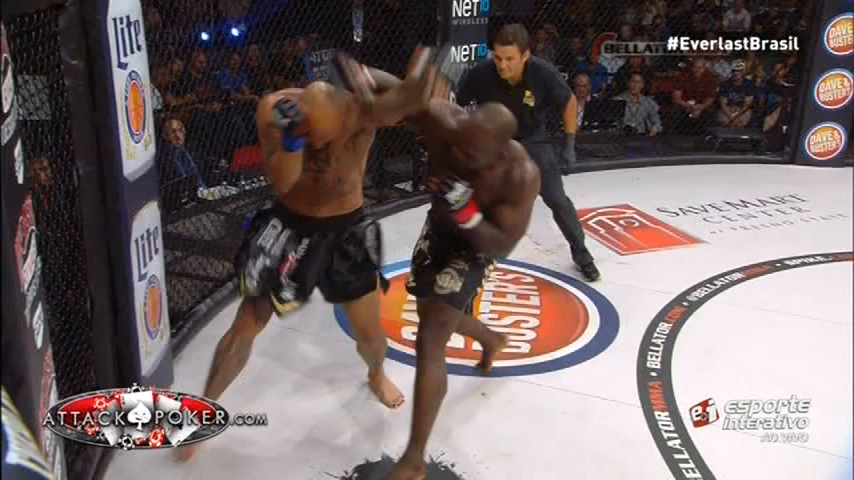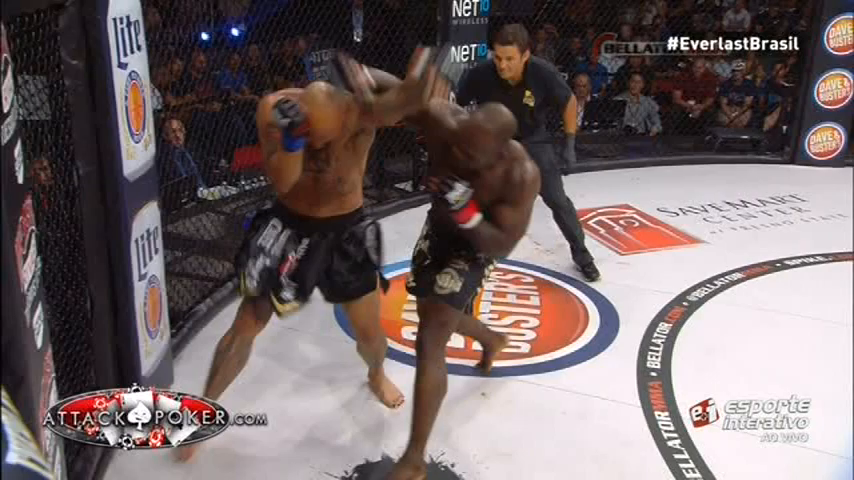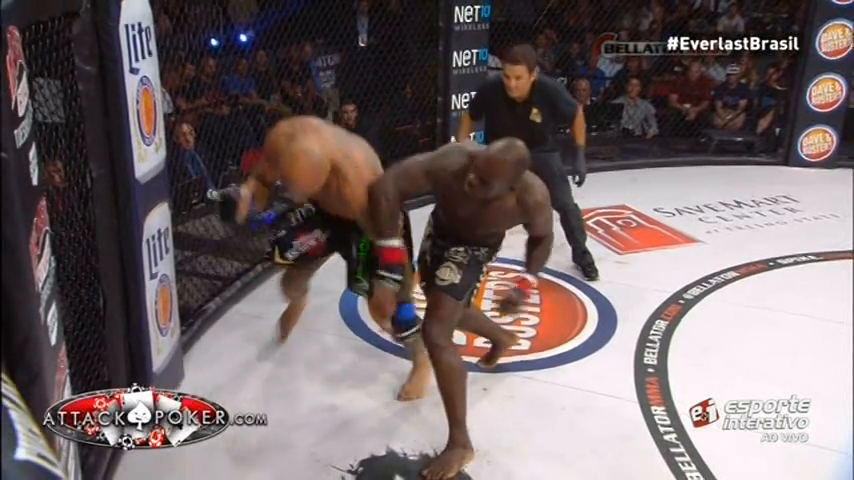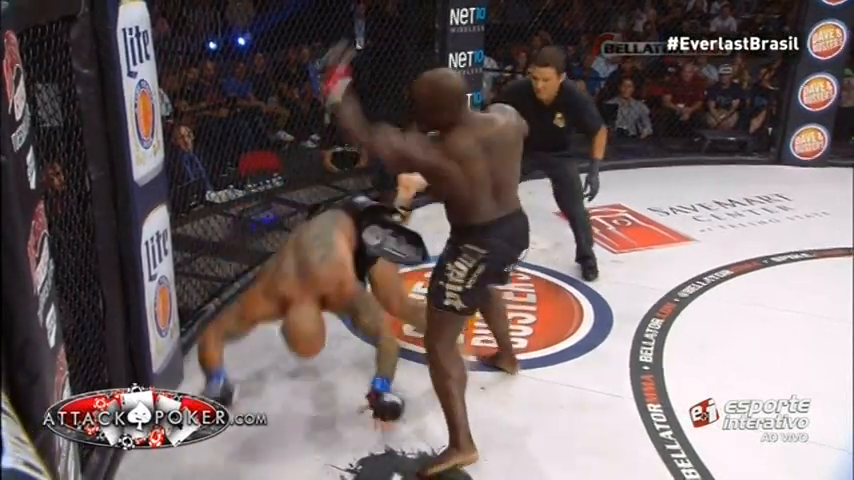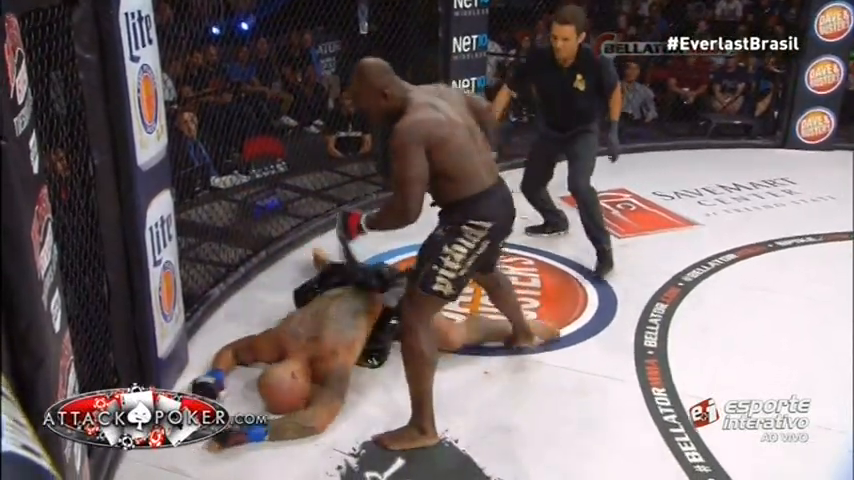
dt=1s
person 1, frame 1
left shoulder: (521, 175)
right shoulder: (445, 122)
left elbow: (502, 246)
left wrist: (467, 214)
left hip: (475, 244)
right hip: (438, 226)
left knee: (429, 343)
right knee: (433, 312)
right ankle: (491, 340)
person 1, frame 2
left shoulder: (521, 176)
right shoulder: (445, 122)
left elbow: (502, 247)
left wrist: (466, 213)
left hip: (475, 245)
right hip: (438, 226)
left knee: (429, 342)
right knee: (433, 312)
right ankle: (492, 339)
person 1, frame 3
left shoulder: (531, 197)
right shoulder: (452, 161)
left elbow: (542, 236)
right elbow: (385, 188)
left wrist: (525, 283)
left hip: (474, 246)
right hip: (439, 228)
left knee: (435, 333)
right knee: (446, 309)
left ankle: (460, 443)
right ankle: (502, 337)
person 1, frame 4
left shoulder: (433, 153)
right shoulder: (507, 116)
left elbow: (364, 136)
left wrist: (337, 88)
left hip: (477, 244)
right hip: (516, 227)
left knee: (438, 342)
right knee: (485, 288)
left ankle: (461, 445)
right ankle: (507, 355)
person 1, frame 5
left shoulder: (407, 131)
right shoulder: (442, 93)
left elbow: (406, 210)
right elbow: (487, 112)
left wrist: (360, 222)
left hip: (469, 219)
right hip: (498, 202)
left knee: (414, 315)
right knee: (486, 272)
left ankle: (422, 427)
right ankle: (522, 332)
person 2, frame 1
left shoulder: (360, 110)
right shoulder: (274, 107)
left elbow: (404, 101)
right elbow: (281, 181)
right wrist: (293, 136)
left hip: (347, 229)
right hip: (290, 225)
left knee: (369, 332)
right knee: (245, 327)
left ankle: (377, 376)
person 2, frame 2
left shoulder: (360, 111)
right shoulder: (274, 107)
left elbow: (406, 100)
right elbow: (281, 181)
right wrist: (293, 136)
left hip: (347, 229)
right hip: (289, 225)
left knee: (369, 333)
right knee: (245, 327)
left ankle: (376, 375)
person 2, frame 3
left shoulder: (354, 184)
right shoulder: (281, 138)
left elbow: (391, 246)
right elbow: (261, 181)
left wrist: (403, 304)
right wrist: (245, 198)
left hip: (368, 218)
right hip: (324, 208)
left knee: (382, 306)
right knee: (293, 280)
left ankle: (421, 362)
right ankle: (296, 307)
person 2, frame 4
left shoulder: (340, 286)
right shoulder: (264, 301)
left elbow: (386, 337)
right elbow: (210, 337)
left wrist: (382, 388)
right wrist: (216, 380)
left hip: (350, 223)
left knee: (397, 305)
person 2, frame 5
left shoulder: (333, 361)
right shoulder: (280, 342)
left elbow: (315, 422)
right elbow: (230, 351)
left wrist: (256, 433)
right wrist: (215, 377)
left hip: (378, 294)
right hip: (339, 289)
left knee: (453, 337)
left ankle: (526, 327)
right ankle: (324, 262)
person 3, frame 1
left shoulder: (543, 73)
right shoulder: (480, 74)
left elbow: (569, 102)
right elbow: (454, 105)
left wrist: (570, 143)
left hip: (532, 139)
left knee: (557, 199)
left ankle: (581, 253)
person 3, frame 2
left shoulder: (543, 73)
right shoulder: (480, 74)
left elbow: (569, 102)
right elbow: (455, 105)
left wrist: (570, 144)
left hip: (532, 139)
left knee: (557, 199)
left ankle: (581, 253)
person 3, frame 3
left shoulder: (550, 90)
right shoulder: (490, 90)
left elbow: (577, 115)
right elbow: (469, 117)
left wrist: (580, 157)
left hip: (540, 150)
left knee: (566, 205)
left ankle: (582, 256)
person 3, frame 4
left shoulder: (575, 98)
right shoulder: (517, 91)
left elbow: (599, 131)
left wrist: (594, 171)
left hip: (557, 154)
left knee: (575, 209)
left ankle: (587, 257)
person 3, frame 5
left shoulder: (596, 62)
right shoulder: (539, 59)
left elbow: (614, 91)
right elbow: (509, 90)
left wrist: (612, 130)
left hip: (583, 132)
right hip: (550, 131)
left knee: (579, 185)
right knee: (530, 185)
left ankle: (603, 249)
right ankle: (555, 222)
